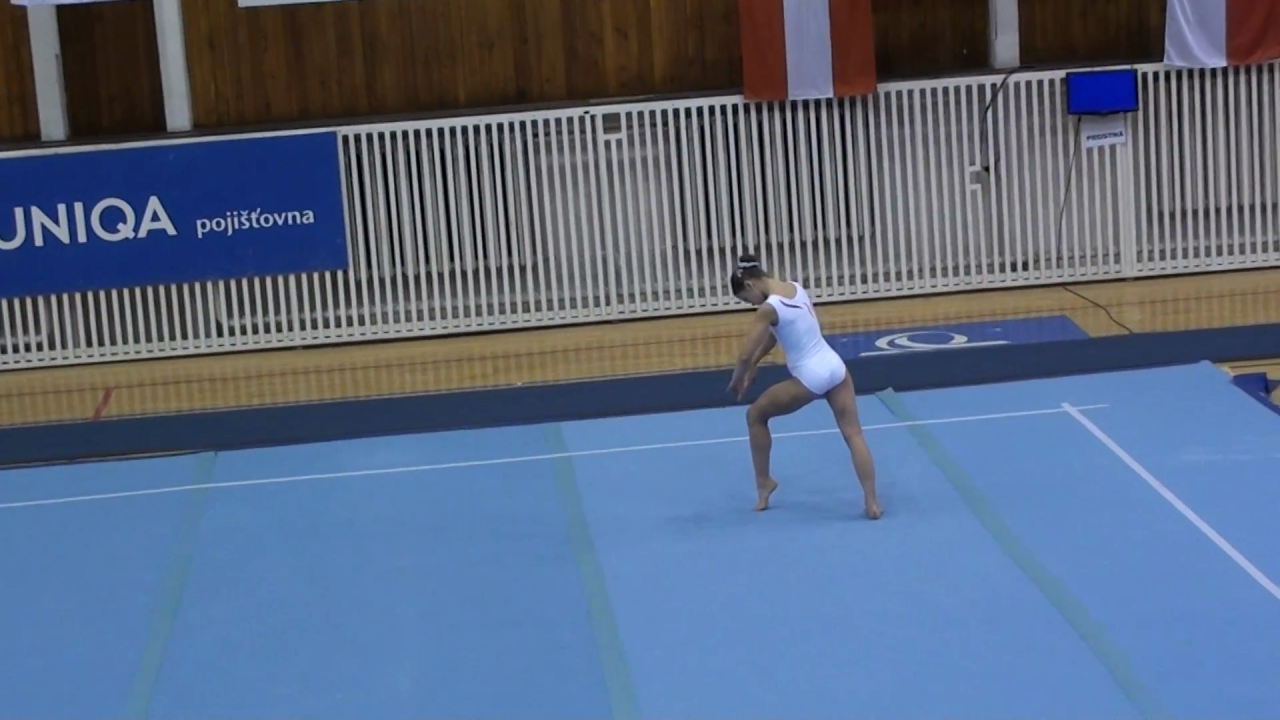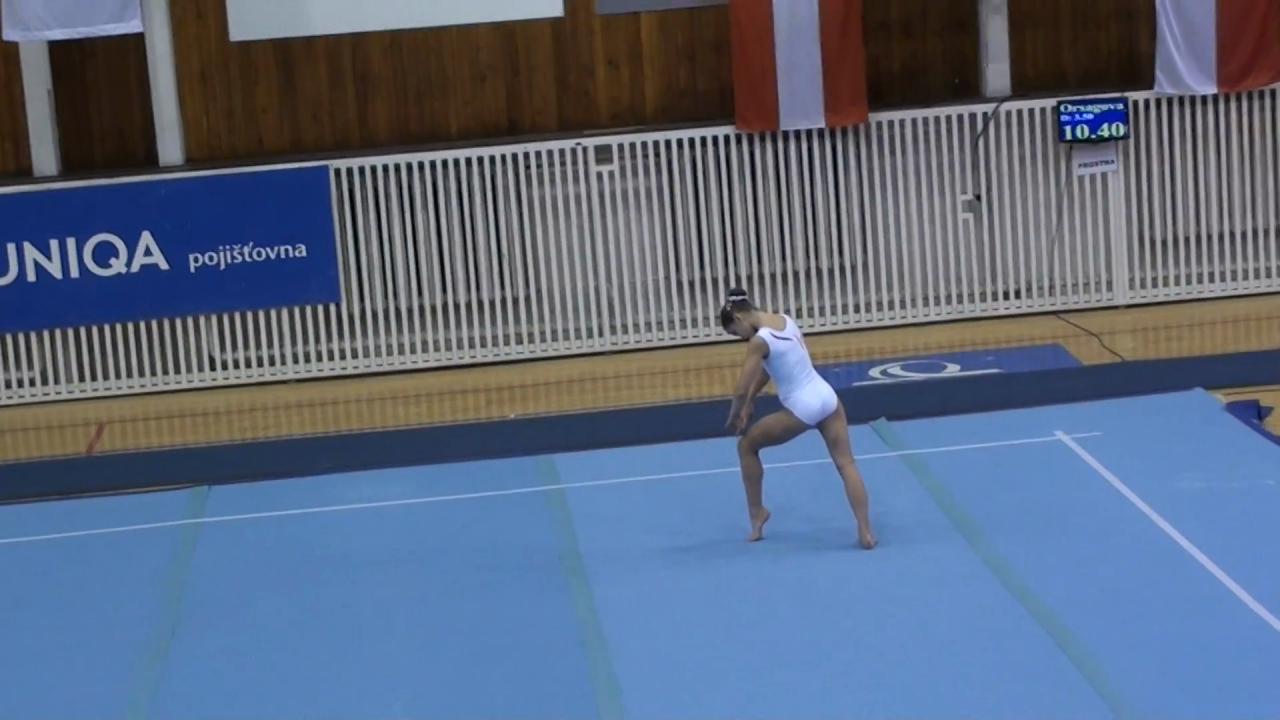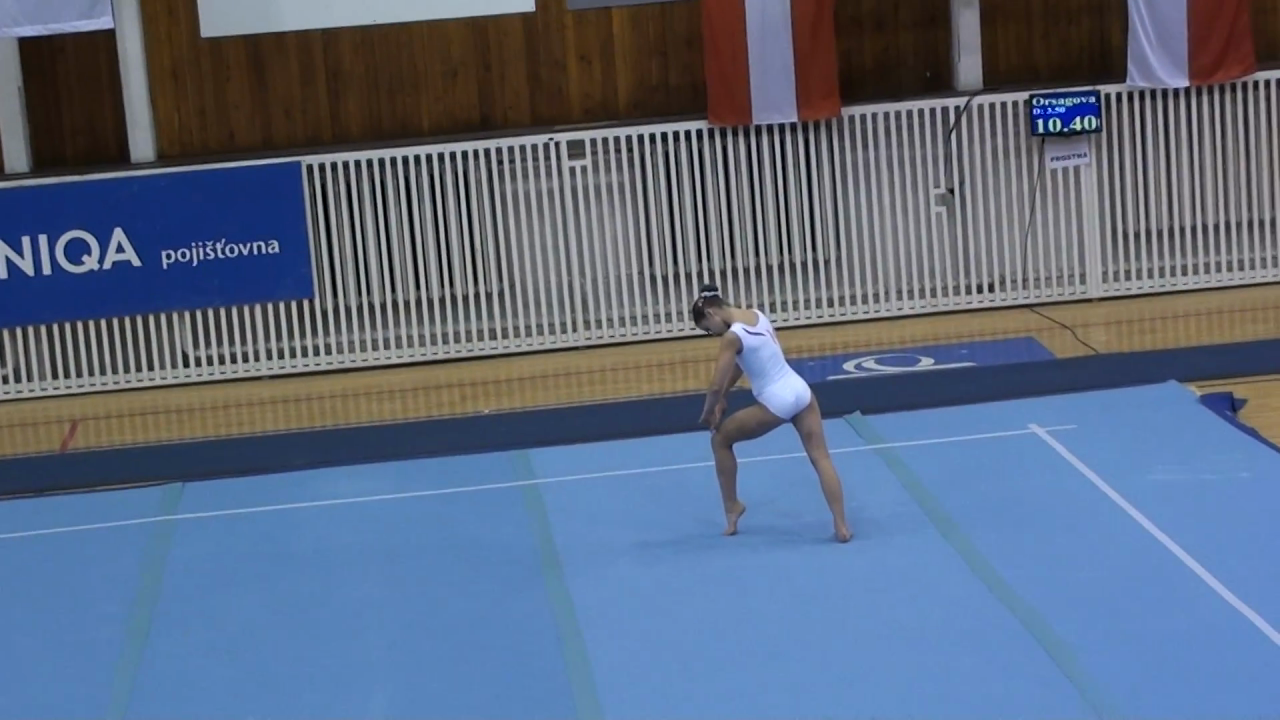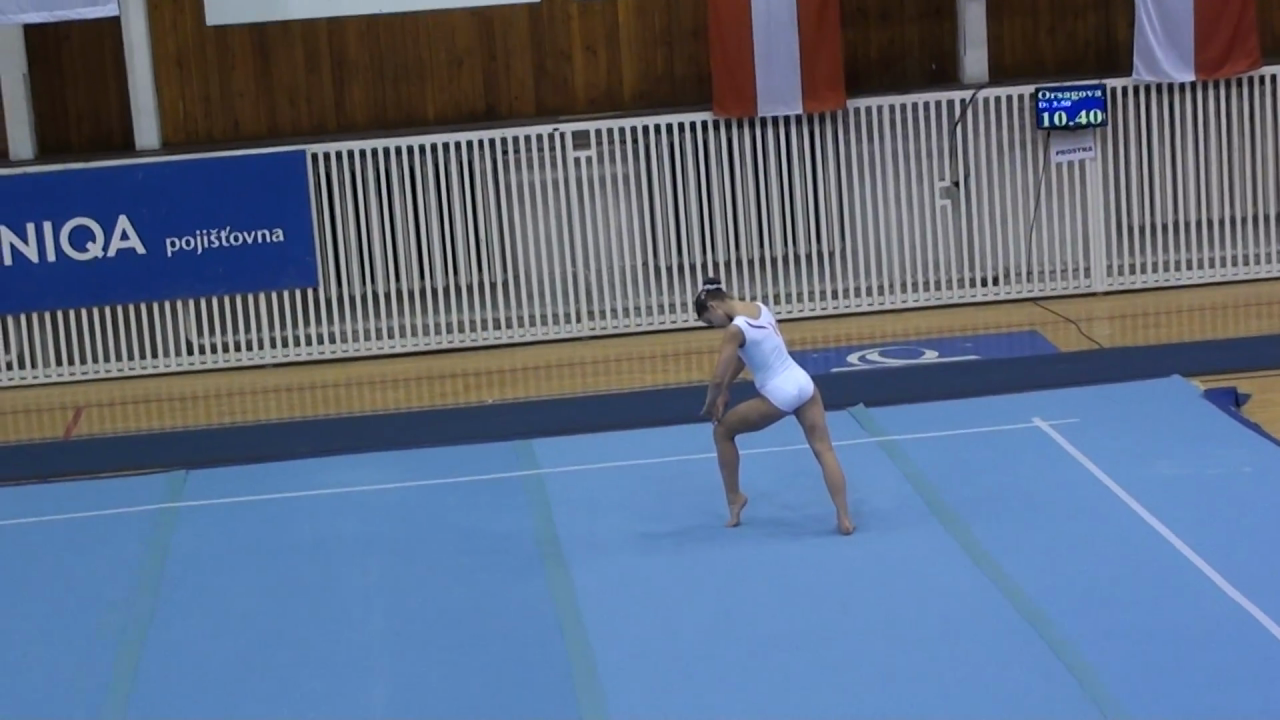
dt=0.3s
person 1, frame 1
left shoulder: (768, 309)
right shoulder: (796, 288)
left elbow: (745, 356)
left wrist: (737, 380)
right wrist: (753, 367)
left hip: (810, 378)
right hip: (835, 367)
left knee: (756, 415)
right knee: (854, 434)
left ankle: (764, 482)
right ankle: (872, 503)
person 1, frame 2
left shoulder: (759, 341)
right shoulder: (786, 320)
left elbow: (741, 390)
left wrist: (735, 417)
right wrist: (750, 402)
left hip: (802, 409)
right hip: (827, 398)
left knee: (746, 445)
right knee: (846, 464)
left ankle: (757, 512)
right ankle: (866, 532)
person 1, frame 3
left shoulder: (732, 337)
right shoulder: (758, 315)
left elbow: (716, 386)
left wrist: (708, 413)
right wrist: (722, 399)
left hip: (776, 404)
right hip: (801, 391)
left knee: (720, 439)
right knee: (821, 458)
left ankle: (732, 506)
right ankle: (841, 526)
person 1, frame 4
left shoulder: (735, 330)
right shoulder: (761, 308)
left elbow: (717, 378)
left wrist: (710, 405)
right wrist: (725, 391)
left hip: (779, 396)
right hip: (804, 384)
left knee: (722, 431)
right knee: (824, 450)
left ankle: (734, 497)
right ankle: (844, 518)
